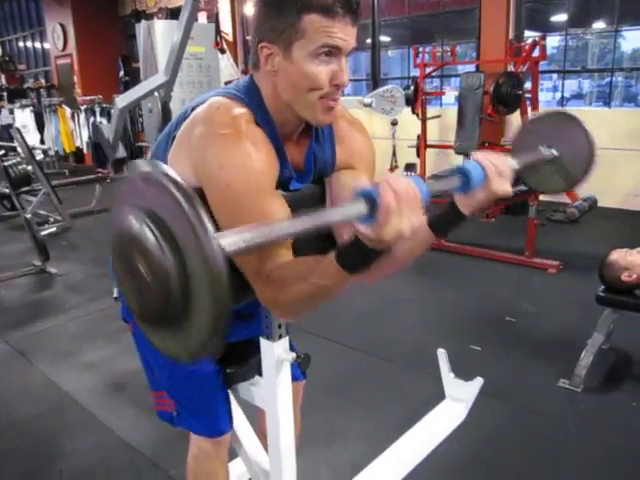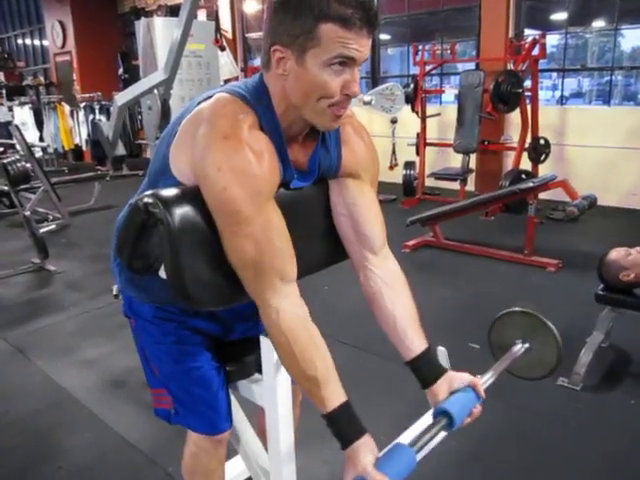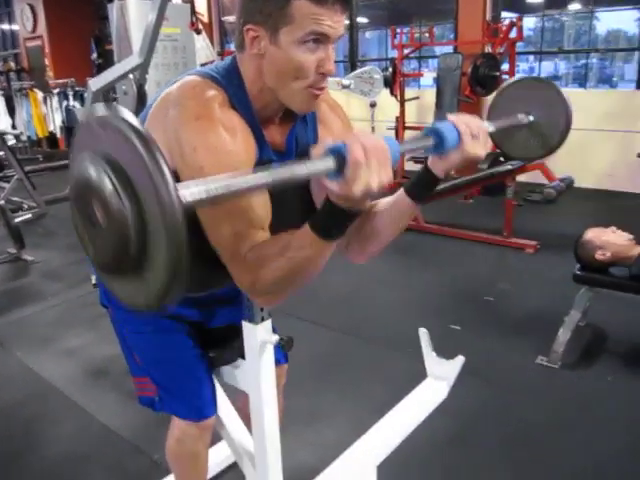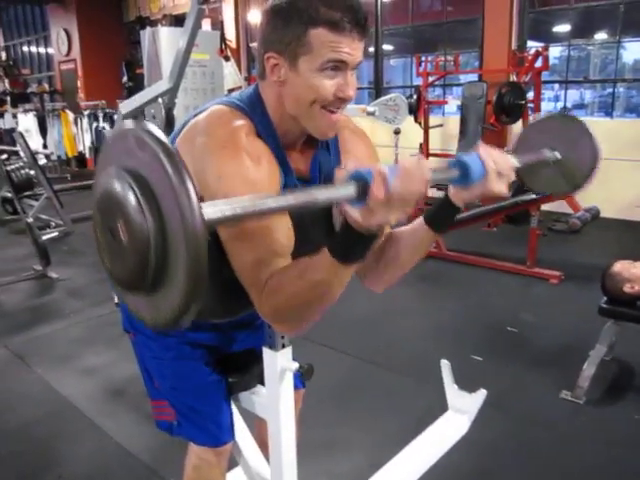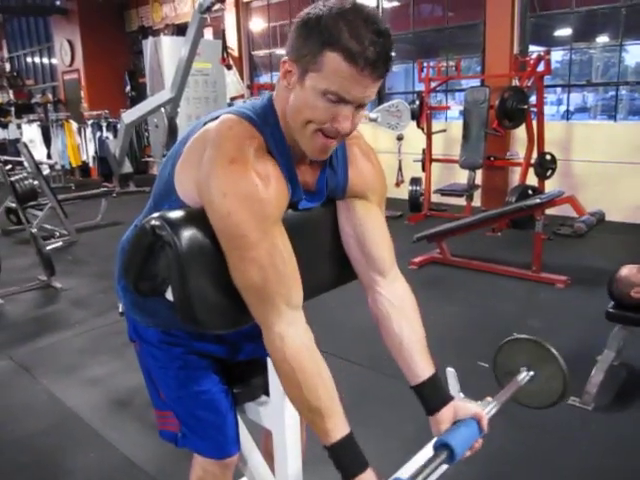
dt=1s
person 1, frame 1
left shoulder: (343, 133)
right shoulder: (231, 137)
left elbow: (357, 255)
right elbow: (279, 288)
left wrist: (458, 210)
right wrist: (372, 246)
left knee: (285, 385)
right knee: (212, 427)
person 1, frame 2
left shoulder: (348, 141)
right shoulder: (234, 141)
left elbow: (376, 261)
right elbow: (279, 298)
left wrist: (432, 375)
right wrist: (352, 437)
left hip: (239, 277)
right hip: (164, 285)
left knee: (285, 382)
right knee: (211, 426)
person 1, frame 3
left shoulder: (322, 117)
right shoulder: (204, 117)
left elbow: (357, 244)
right elbow: (261, 283)
left wrist: (431, 175)
right wrist: (341, 208)
left hip: (221, 267)
left knee: (268, 369)
right knee: (195, 412)
person 1, frame 4
left shoulder: (345, 142)
right shoulder: (232, 146)
left elbow: (370, 270)
right elbow: (280, 307)
left wrist: (453, 206)
right wrist: (360, 236)
left hip: (242, 291)
right knee: (212, 438)
person 1, frame 5
left shoulder: (355, 160)
right shoulder: (238, 161)
left elbow: (385, 283)
right elbow: (284, 325)
left wrist: (438, 401)
left hip: (247, 300)
right hip: (170, 308)
left knee: (292, 403)
